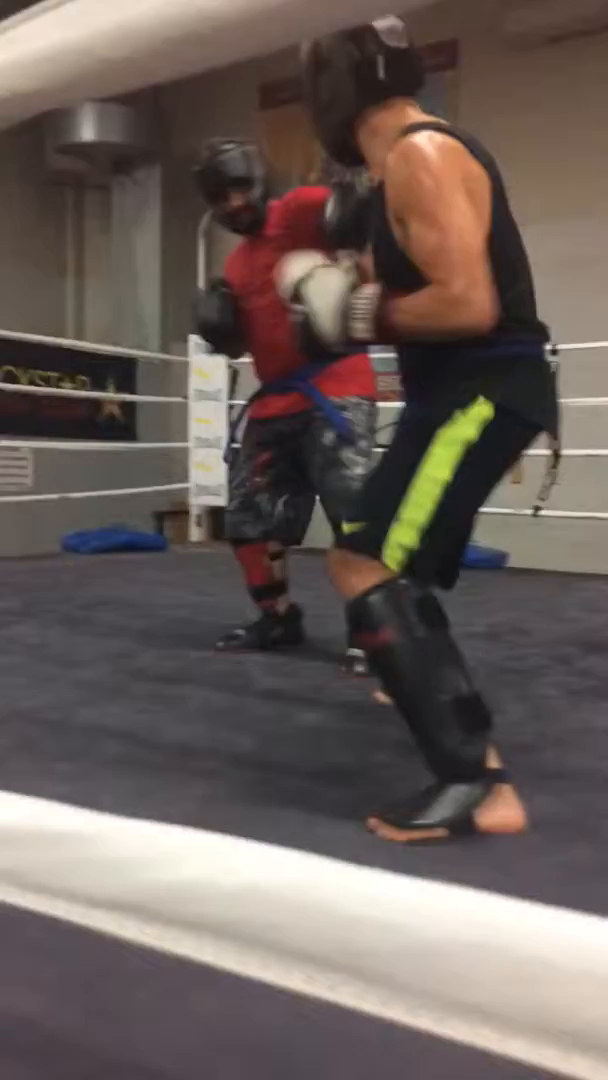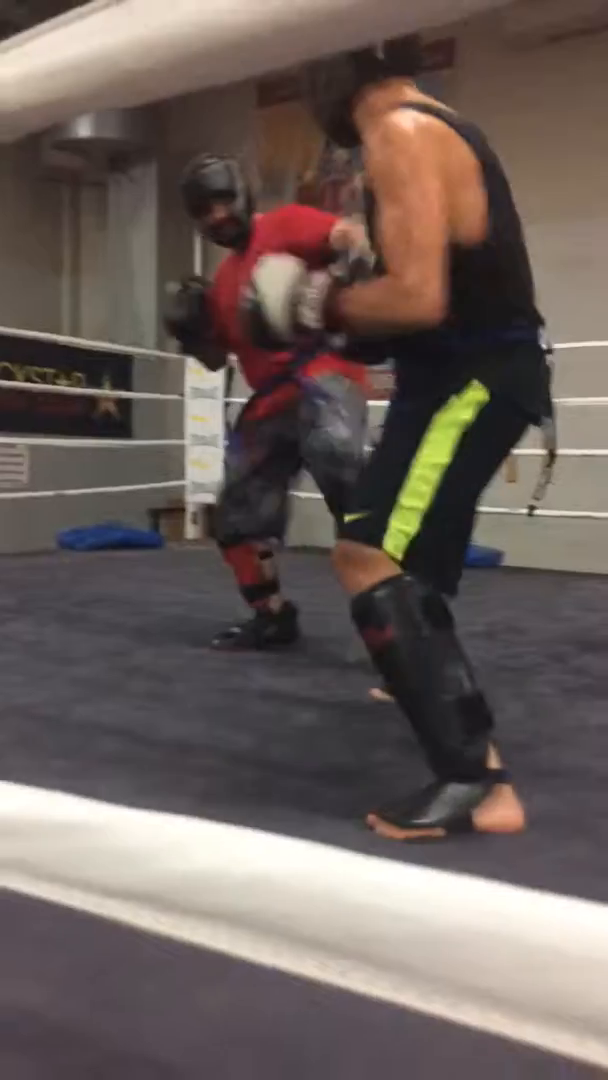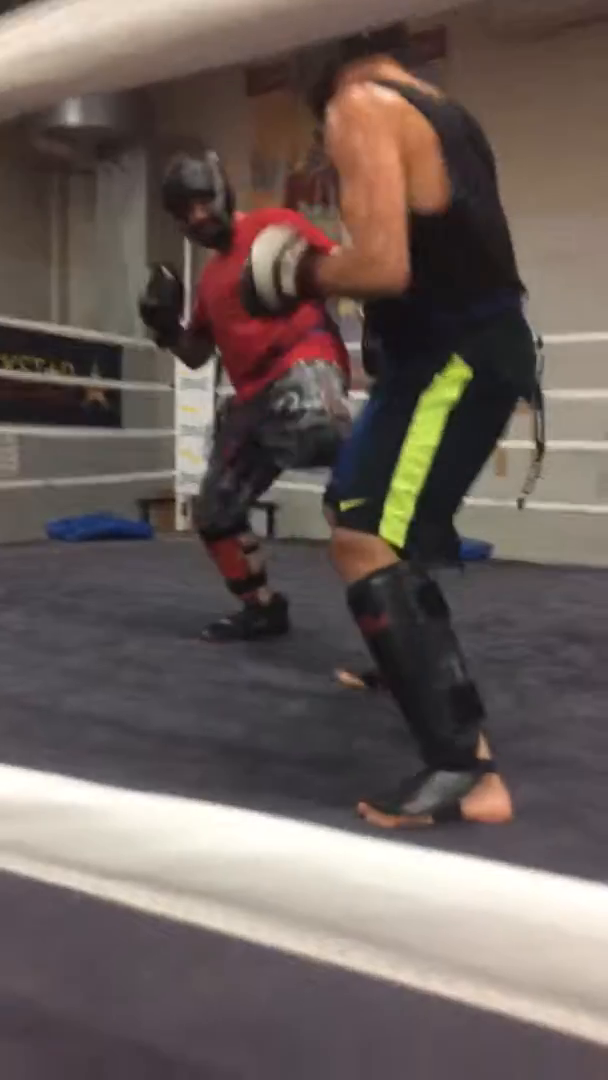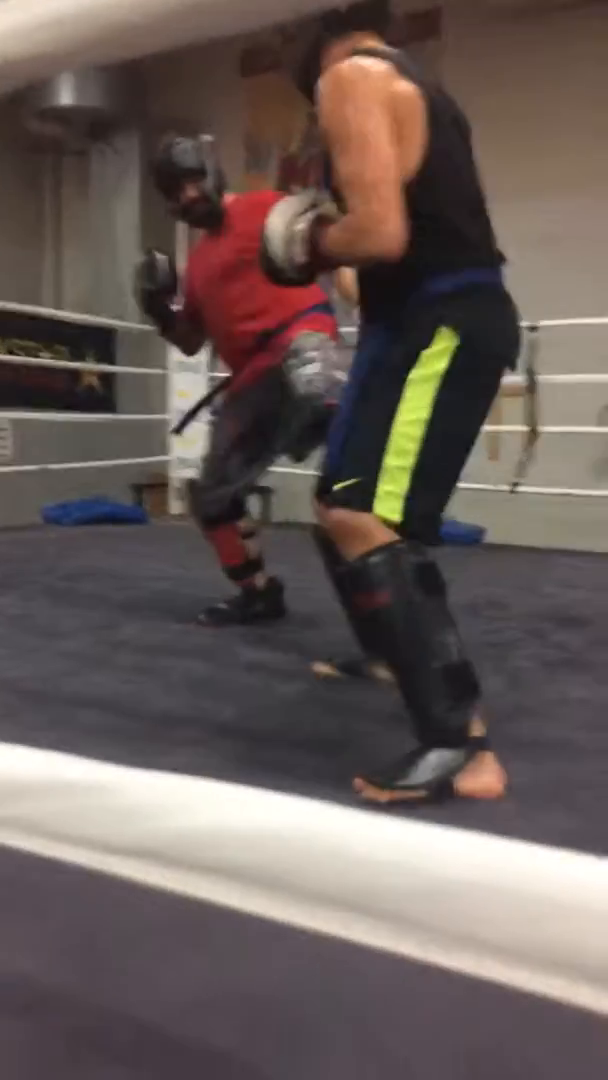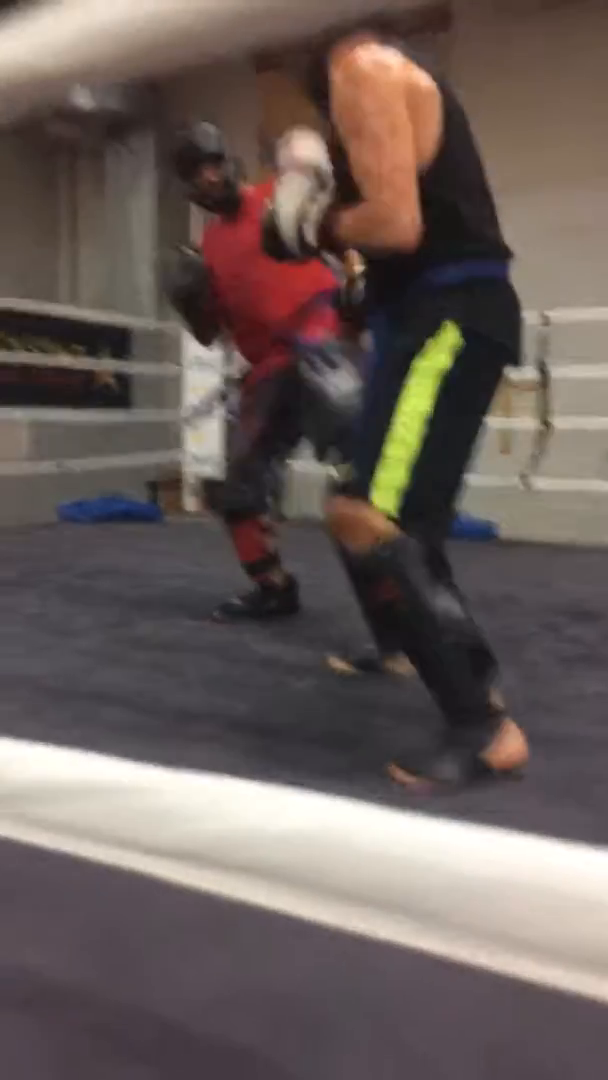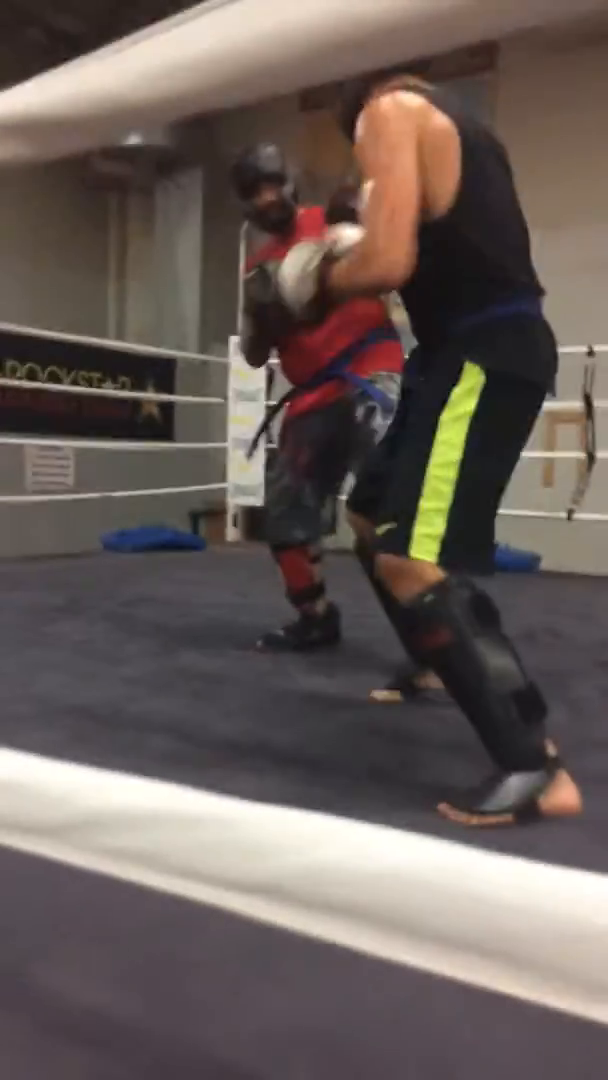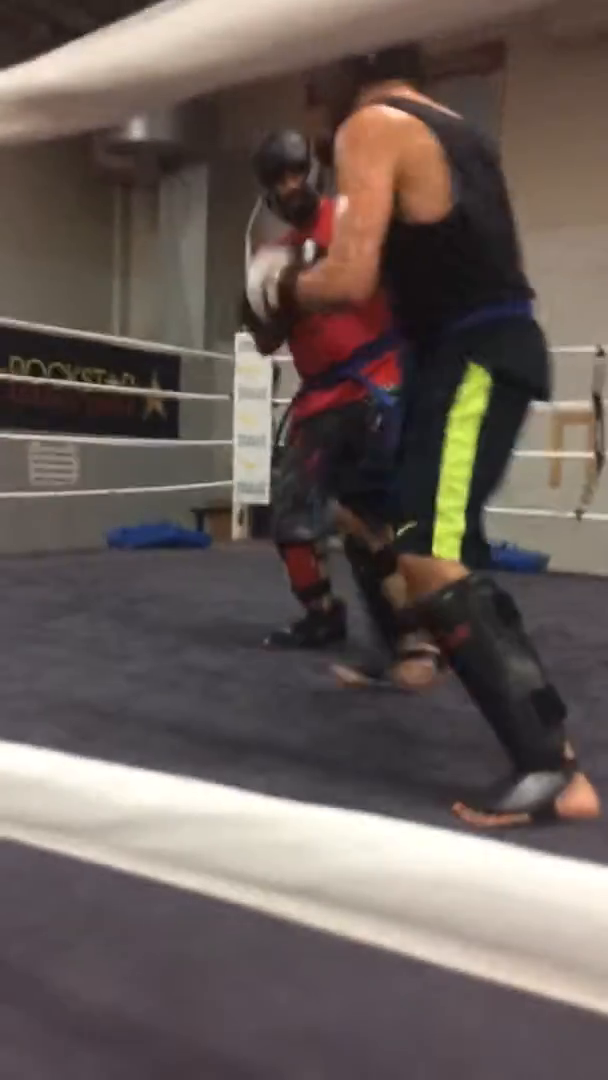
dt=0.1s
person 1, frame 1
left shoulder: (417, 153)
right shoulder: (408, 156)
left elbow: (470, 307)
left wrist: (360, 312)
right wrist: (353, 296)
left hip: (483, 390)
right hip: (461, 388)
left knee: (362, 567)
right knee: (384, 559)
left ankle: (478, 780)
right ankle: (422, 679)
person 1, frame 2
left shoulder: (402, 136)
right shoulder: (431, 130)
left elbow: (420, 300)
left wrist: (312, 302)
right wrist: (334, 291)
left hip: (476, 377)
right hip: (460, 378)
left knee: (366, 561)
right knee: (388, 556)
left ankle: (476, 780)
right ankle: (417, 682)
person 1, frame 3
left shoulder: (362, 107)
right shoulder: (435, 109)
left elbow: (382, 269)
left wrist: (298, 272)
right wrist: (331, 258)
left hip: (457, 355)
right hip: (439, 351)
left knee: (364, 546)
right knee: (371, 539)
left ankle: (466, 769)
right ankle: (415, 674)
person 1, frame 4
left shoulder: (350, 77)
right shoulder: (410, 83)
left elbow: (380, 235)
left wrist: (306, 242)
right wrist: (331, 219)
left hip: (443, 326)
right hip: (422, 324)
left knee: (358, 524)
right knee: (346, 509)
left ankle: (460, 744)
right ankle: (392, 648)
person 1, frame 5
left shoulder: (363, 69)
right shoulder: (411, 80)
left elbow: (398, 226)
left wrist: (312, 223)
right wrist: (330, 175)
left hip: (449, 318)
right hip: (430, 315)
left knee: (364, 515)
right knee: (365, 504)
left ankle: (483, 720)
right ankle: (426, 638)
person 1, frame 6
left shoulder: (388, 111)
right shoulder: (445, 119)
left elbow: (393, 263)
left wrist: (319, 278)
right wrist: (364, 249)
left hip: (481, 358)
right hip: (475, 354)
left knee: (408, 562)
right knee: (372, 519)
left ankle: (533, 766)
right ankle: (429, 670)
person 1, frame 7
left shoulder: (378, 127)
right shoulder: (451, 127)
left elbow: (348, 279)
left wrist: (285, 285)
left hip: (476, 362)
right hip: (474, 355)
left knee: (432, 561)
right knee: (393, 531)
person 2, frame 1
left shoulder: (297, 209)
right shoulder: (235, 264)
left elbow: (340, 206)
right elbow: (237, 345)
left wrist: (347, 206)
right wrist: (216, 327)
left hip: (332, 383)
right hip: (277, 400)
left knee: (353, 504)
right knee: (249, 518)
right ankle: (279, 618)
person 2, frame 2
left shoulder: (289, 225)
right shoulder: (224, 276)
left elbow: (349, 237)
right elbow: (215, 357)
left wrist: (354, 259)
right wrist: (190, 333)
left hip: (322, 375)
right hip: (270, 400)
left knee: (338, 466)
right knee: (236, 516)
right ankle: (273, 616)
person 2, frame 3
left shoulder: (274, 225)
right shoulder: (208, 278)
right elbow: (195, 354)
right wrist: (164, 326)
left hip: (303, 358)
right hip: (252, 396)
left knee: (311, 424)
right knee: (216, 509)
right ankle: (262, 607)
person 2, frame 4
left shoulder: (264, 208)
right shoulder: (195, 261)
right elbow: (190, 341)
right wrist: (160, 311)
left hip: (301, 334)
right hip: (251, 378)
left knee: (315, 404)
right knee: (213, 494)
right ankle: (258, 592)
person 2, frame 5
left shoulder: (278, 198)
right shoulder: (208, 247)
right elbow: (205, 334)
right wrist: (188, 303)
left hip: (317, 333)
right hip: (266, 368)
right knee: (236, 489)
right ankle: (273, 588)
person 2, frame 6
left shoulder: (330, 221)
right shoulder: (260, 265)
right elbow: (257, 357)
right wrist: (259, 321)
left hip: (369, 371)
right hip: (311, 400)
right knee: (286, 520)
right ankle: (316, 617)
person 2, frame 7
right shoulder: (279, 250)
right elbow: (266, 345)
left hip: (380, 377)
right hip: (319, 396)
left knee: (394, 495)
right knee: (292, 518)
right ankle: (322, 615)
